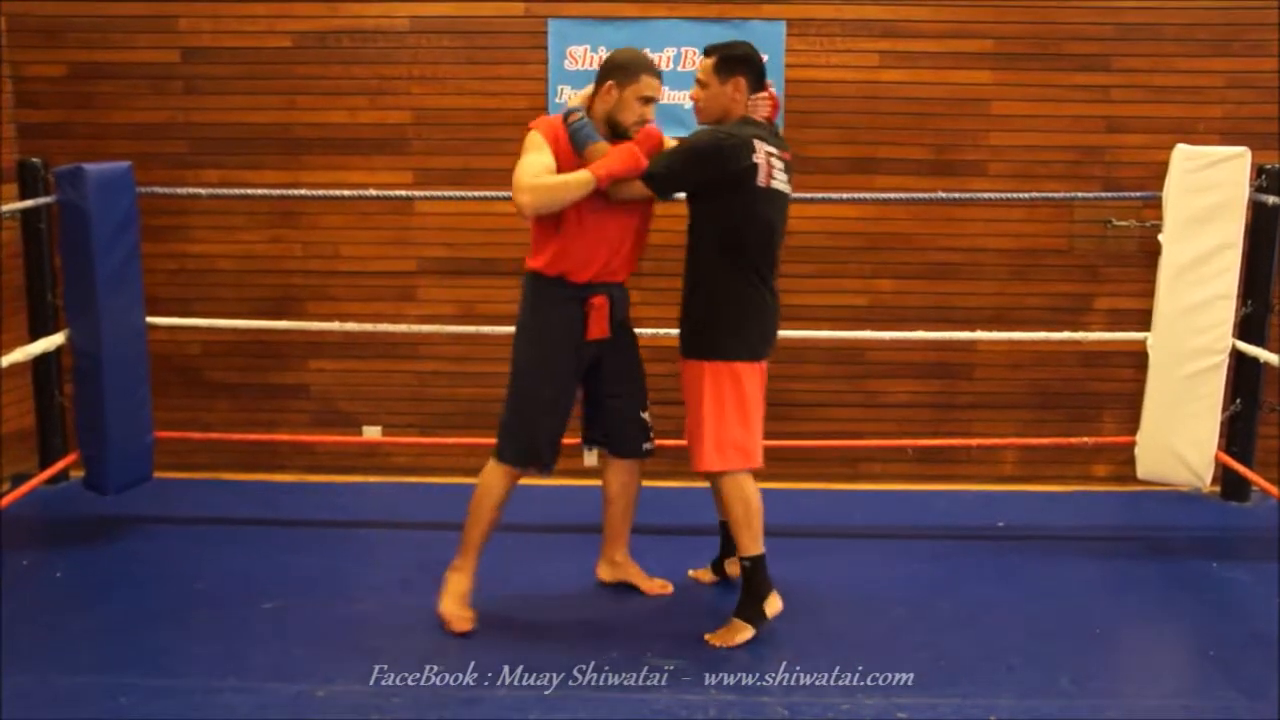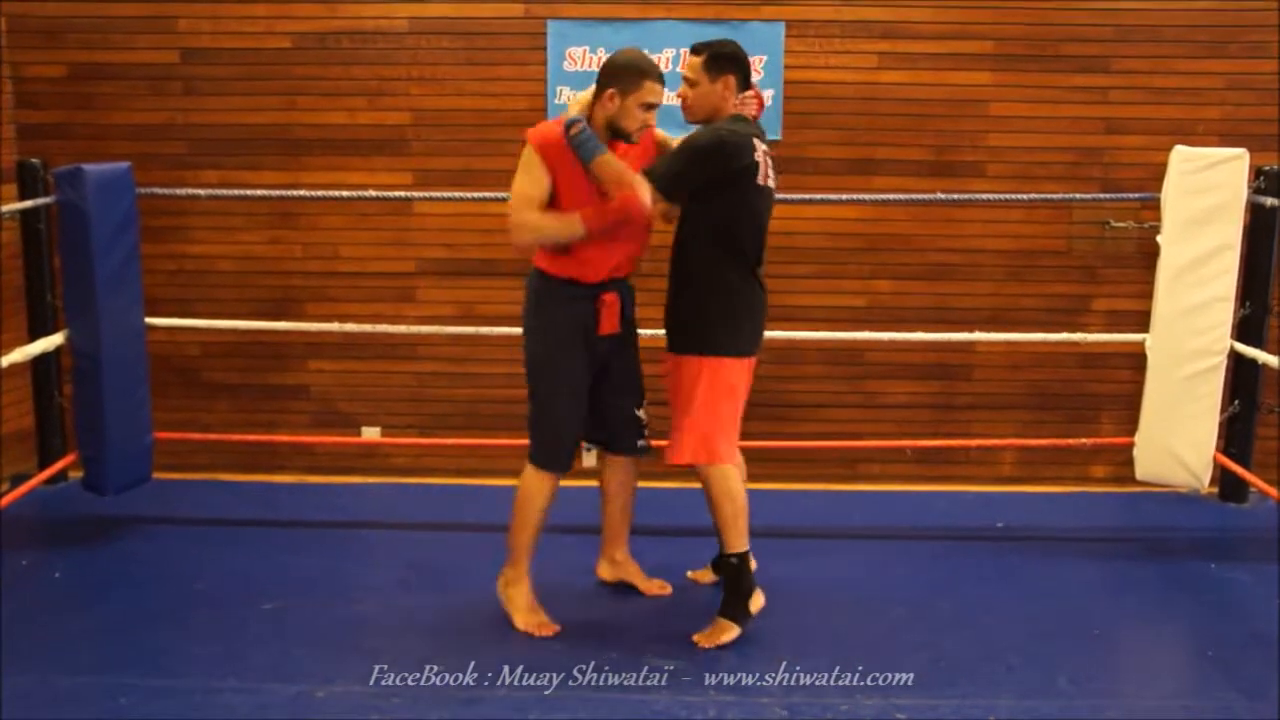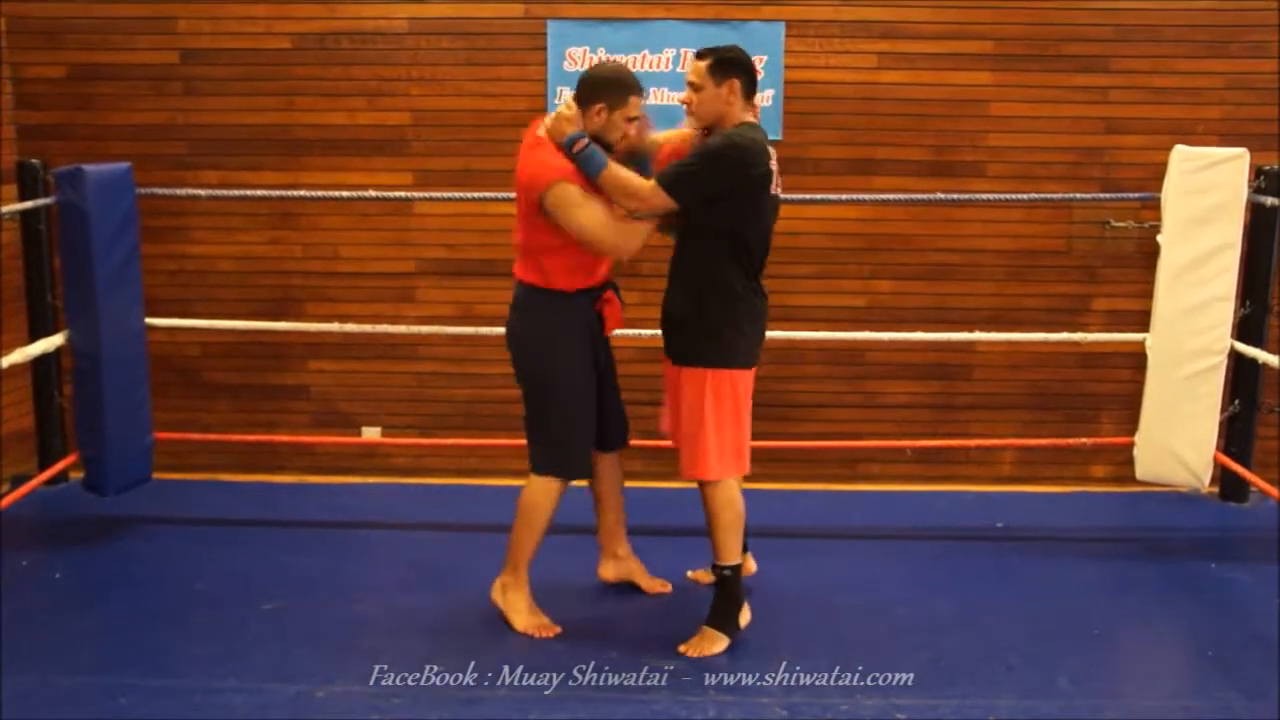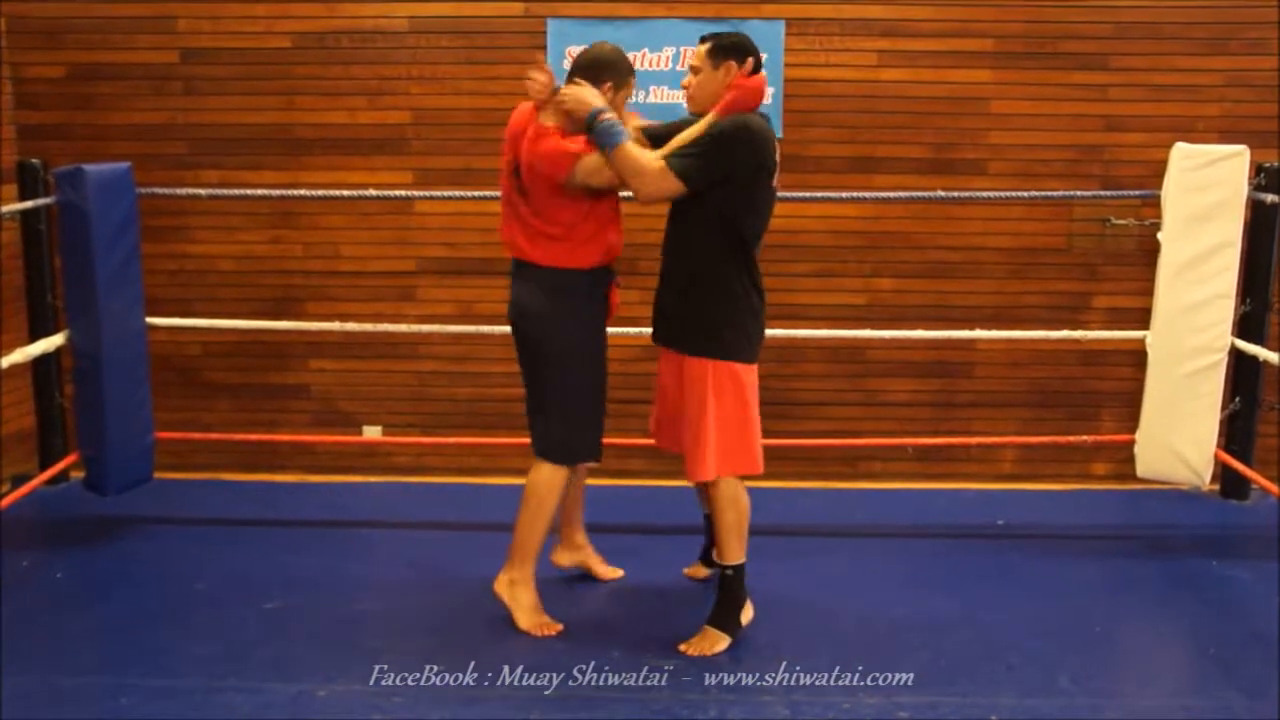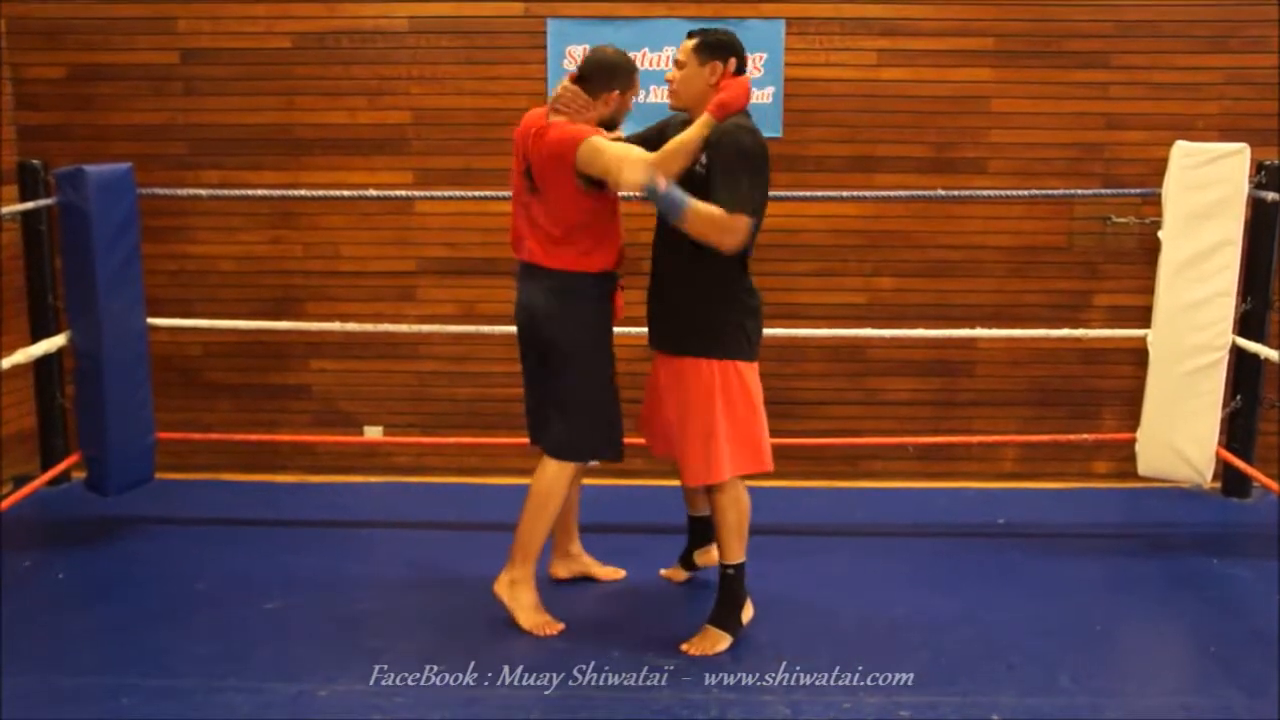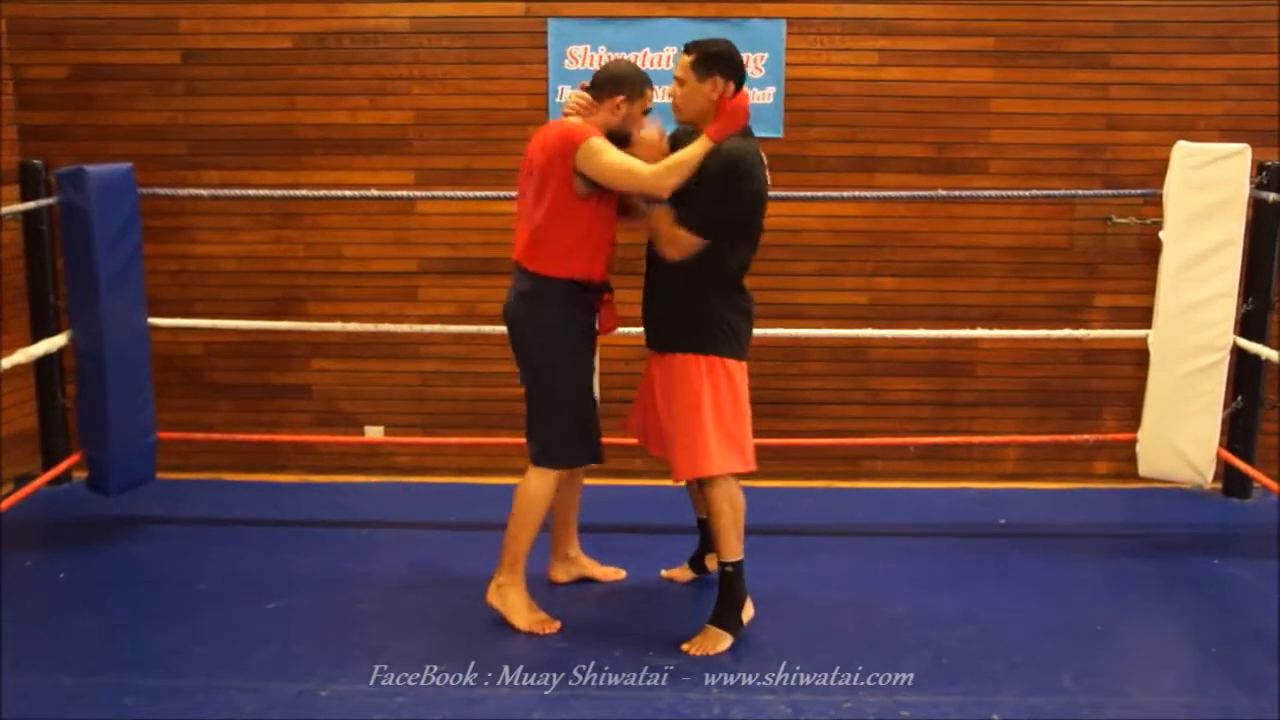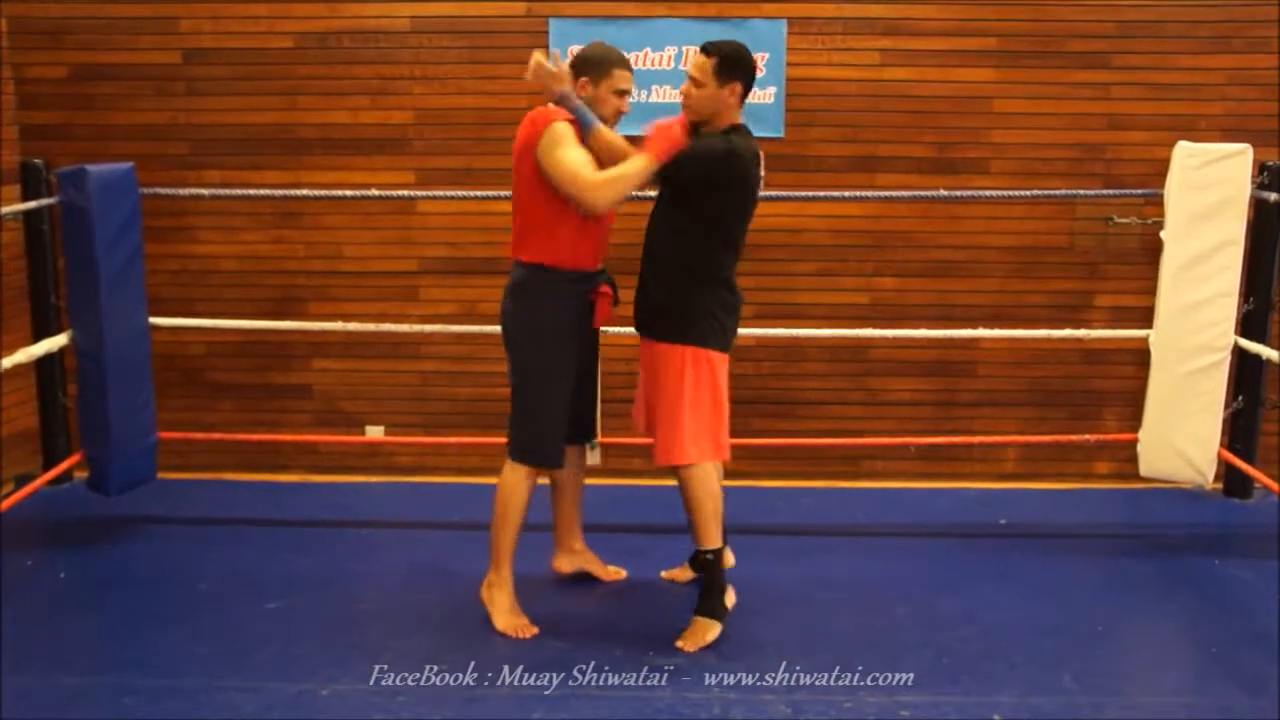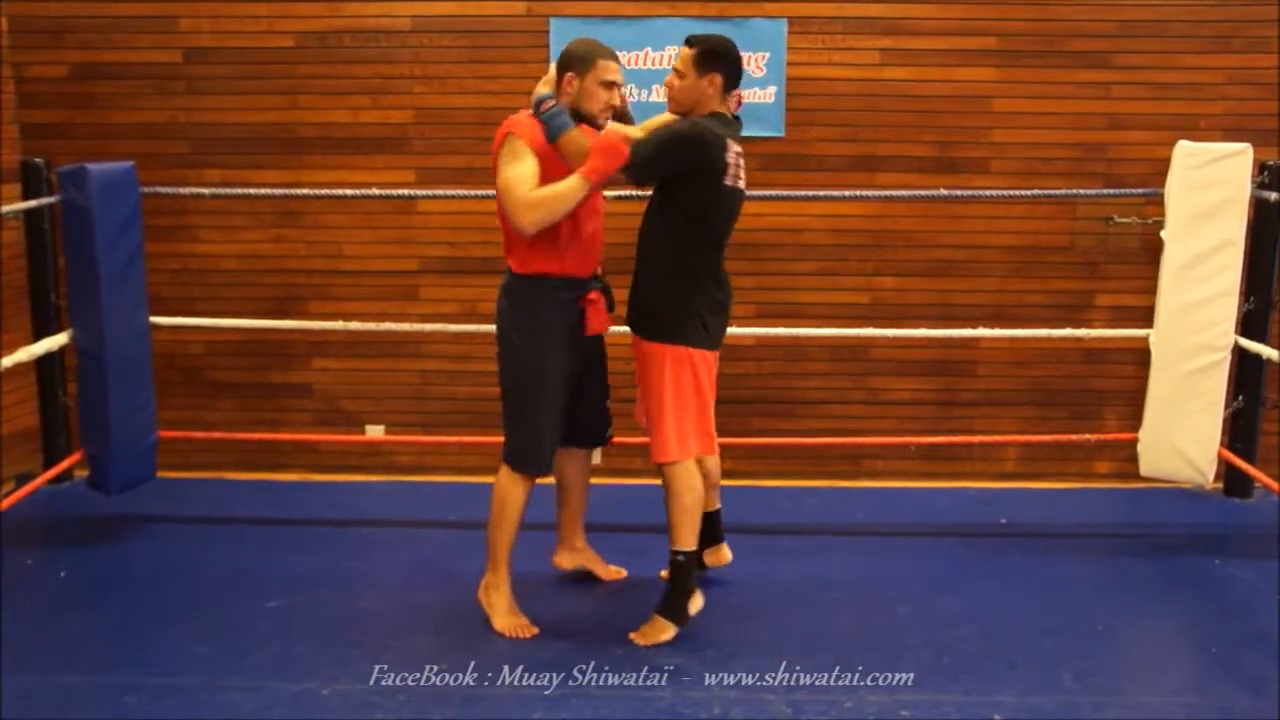
dt=0.2s
person 1, frame 1
left shoulder: (721, 147)
right shoulder: (767, 145)
left elbow: (623, 185)
left hip: (727, 329)
right hip: (738, 320)
left knee: (727, 457)
right knee: (714, 444)
left ankle: (759, 594)
right ankle: (730, 554)
person 1, frame 2
left shoulder: (719, 144)
right shoulder: (744, 139)
right elbow: (671, 179)
left wrist: (577, 130)
left hip: (717, 323)
right hip: (721, 316)
left knee: (711, 451)
right knee: (719, 444)
left ankle: (742, 590)
right ankle: (733, 553)
person 1, frame 3
left shoulder: (732, 150)
right shoulder: (738, 147)
left elbow: (641, 198)
right elbow: (670, 190)
left wrist: (575, 142)
left hip: (719, 331)
right hip: (707, 323)
left knee: (716, 465)
right knee: (716, 455)
left ankle: (730, 605)
right ankle: (734, 554)
person 1, frame 4
left shoulder: (742, 133)
right shoulder: (713, 131)
left elbow: (650, 183)
right elbow: (647, 157)
left wrist: (598, 116)
right wrist: (582, 113)
left hip: (719, 325)
right hip: (691, 319)
left knee: (719, 461)
right knee: (698, 449)
left ankle: (733, 603)
right ankle: (719, 547)
person 1, frame 5
left shoulder: (738, 141)
right shoulder: (679, 128)
left elbow: (728, 235)
left hip: (717, 329)
right hip: (676, 325)
left knee: (721, 463)
right knee: (684, 447)
left ankle: (733, 603)
right ankle: (701, 545)
person 1, frame 6
left shoulder: (734, 161)
right shoulder: (689, 139)
left elbow: (673, 245)
left hip: (708, 331)
right hip: (672, 327)
left knee: (712, 460)
right knee: (682, 448)
left ankle: (734, 600)
right ankle: (708, 550)
person 1, frame 7
left shoulder: (728, 156)
right shoulder: (699, 139)
left hip: (695, 324)
right hip: (674, 314)
left knee: (692, 450)
right knee: (681, 442)
left ankle: (714, 594)
right ankle: (712, 550)
person 1, frame 8
left shoulder: (696, 140)
right shoulder: (716, 133)
right elbow: (640, 142)
left hip: (680, 316)
right hip: (678, 309)
left knee: (678, 449)
right knee: (693, 439)
left ankle: (681, 592)
right ankle: (712, 543)
person 2, frame 1
left shoulder: (642, 145)
right shoulder: (549, 134)
right elbow: (531, 199)
right wrist: (605, 169)
left hip: (610, 307)
right hip: (554, 305)
left knee: (629, 442)
right knee: (517, 451)
left ankle: (615, 560)
right ankle: (461, 571)
person 2, frame 2
left shoulder: (643, 144)
right shoulder: (549, 141)
right elbow: (522, 228)
right wrist: (602, 214)
left hip: (615, 304)
right hip: (559, 305)
left knee: (624, 439)
right knee: (550, 454)
left ankle: (615, 557)
right ankle: (514, 579)
person 2, frame 3
right shoulder: (550, 169)
right elbow: (623, 242)
left hip: (585, 311)
right hip: (550, 317)
left knee: (606, 437)
right knee: (557, 459)
left ankle: (616, 555)
right ankle: (512, 583)
person 2, frame 4
left shoulder: (531, 116)
right shoulder: (568, 154)
left hip: (542, 289)
right hip: (565, 298)
left knee: (575, 426)
right knee: (562, 444)
left ankle: (571, 541)
right ankle: (517, 577)
person 2, frame 5
left shoulder: (536, 124)
right shoulder: (579, 142)
right elbow: (649, 173)
right wrist: (714, 114)
left hip: (541, 291)
right hip: (573, 299)
left knee: (566, 433)
right knee: (567, 444)
left ankle: (566, 552)
right ankle: (516, 577)
person 2, frame 6
left shoulder: (562, 134)
right shoulder: (580, 143)
right elbow: (659, 183)
right wrist: (716, 132)
left hip: (552, 299)
right hip: (551, 305)
left knee: (570, 439)
right knee: (553, 451)
left ankle: (566, 555)
right ankle: (507, 582)
person 2, frame 7
left shoulder: (573, 131)
right shoulder: (549, 128)
right elbow: (597, 195)
right wrist: (656, 150)
left hip: (573, 296)
right hip: (544, 298)
left knee: (572, 432)
right knee: (534, 446)
left ankle: (570, 547)
right ankle: (497, 581)
person 2, frame 8
left shoulder: (582, 134)
right shoulder: (521, 135)
right elbow: (528, 217)
right wrist: (593, 168)
left hip: (579, 301)
right hip: (536, 304)
left knee: (580, 433)
right knee: (527, 452)
left ankle: (572, 546)
right ankle: (495, 582)
